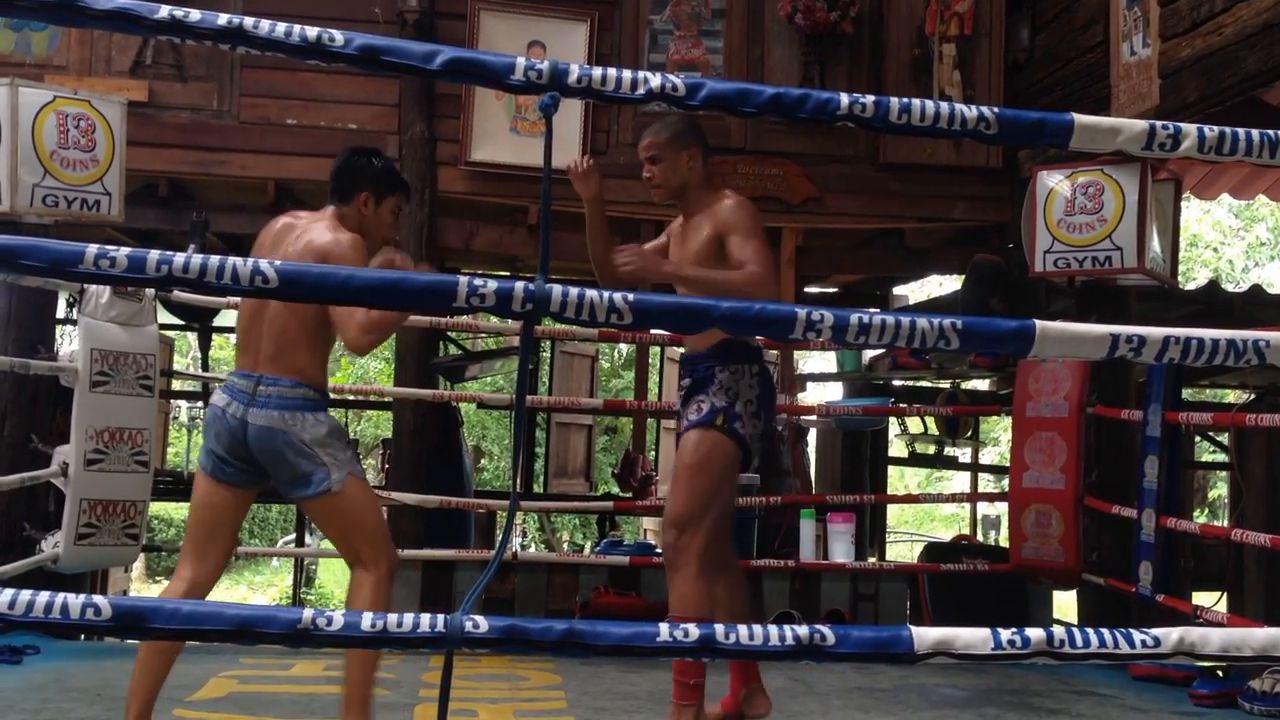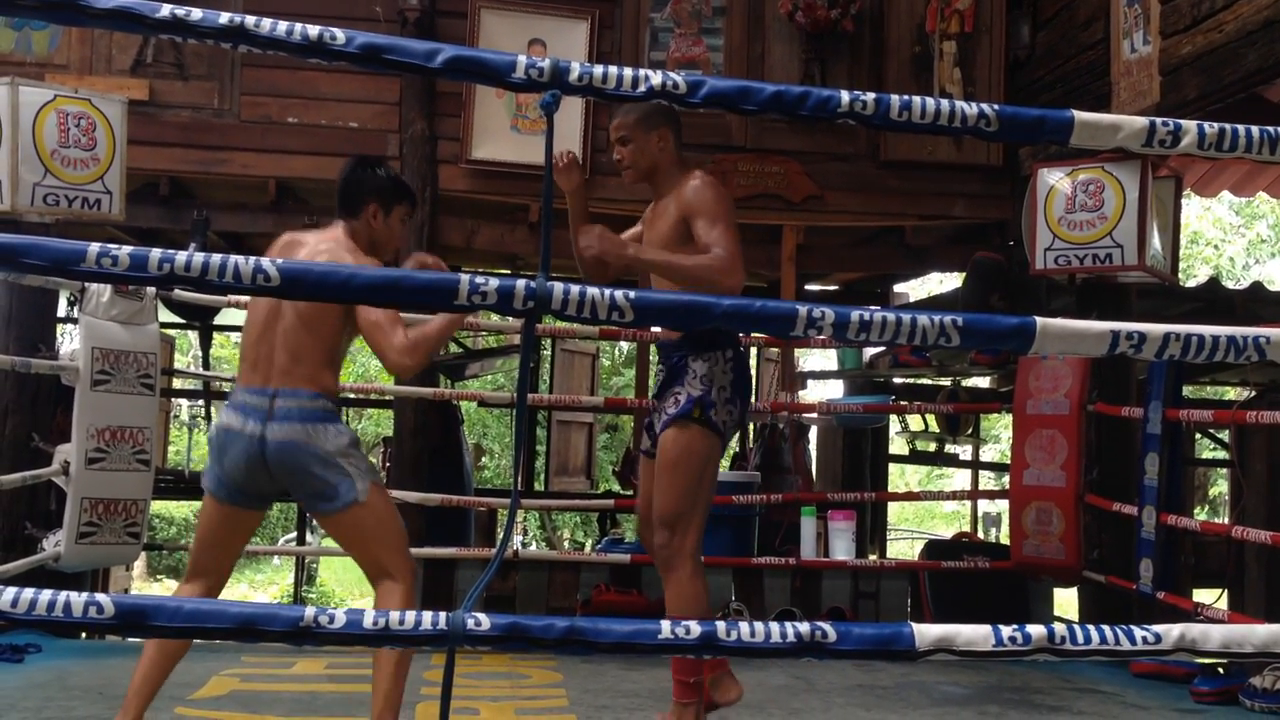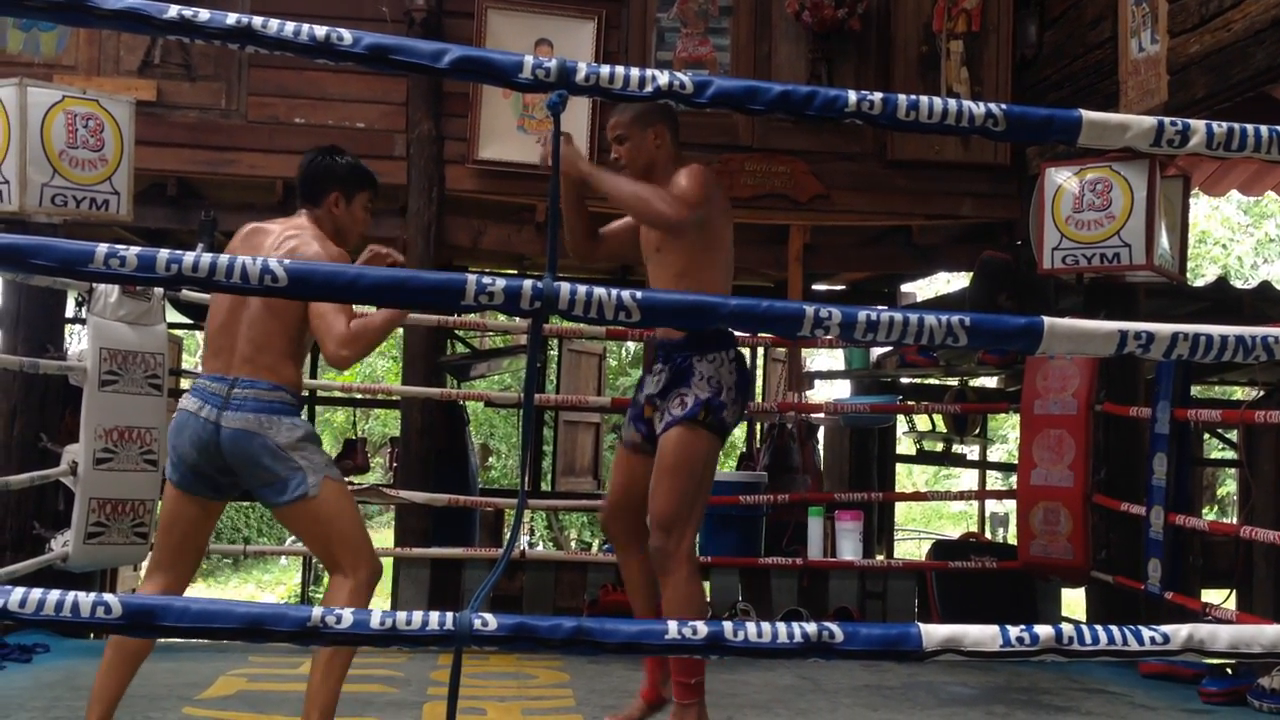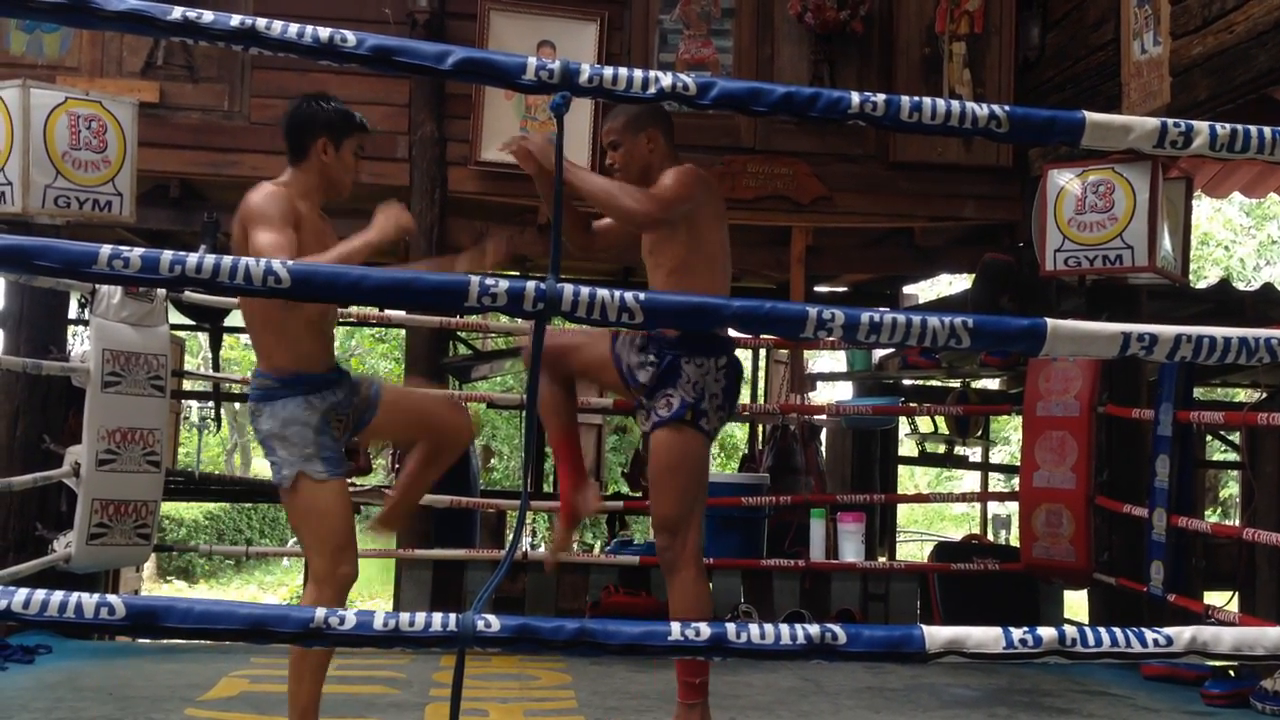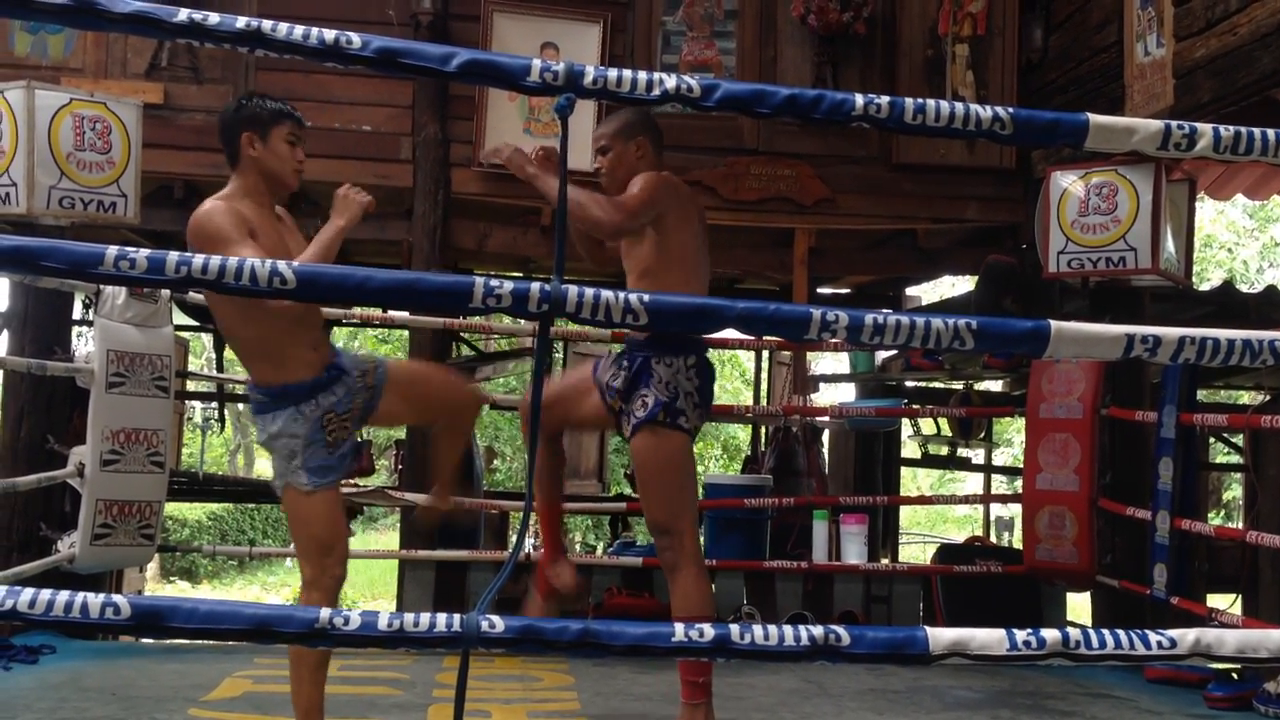
dt=0.4s
person 1, frame 1
left shoulder: (731, 211)
right shoulder: (679, 228)
left elbow: (765, 288)
right elbow: (615, 280)
left wrist: (669, 273)
right wrist: (593, 205)
left hip: (731, 383)
right hip: (702, 387)
left knee: (683, 544)
right knee: (713, 548)
person 1, frame 2
left shoulder: (700, 190)
right shoulder: (656, 211)
left elbow: (729, 276)
right elbow: (597, 273)
left wrist: (632, 254)
right wrist: (576, 198)
left hip: (704, 369)
right hip: (676, 371)
left knee: (673, 543)
right knee: (657, 536)
person 1, frame 3
left shoulder: (695, 182)
right shoulder: (648, 215)
left elbow: (673, 217)
right elbow: (585, 248)
left wrist: (592, 170)
right wrist: (570, 177)
left hip: (704, 369)
right hip: (665, 372)
left knee: (668, 544)
right knee: (620, 522)
person 1, frame 4
left shoulder: (687, 182)
right shoulder: (657, 201)
left elbow: (638, 211)
right elbow: (581, 240)
left wrist: (567, 169)
right wrist: (548, 178)
left hip: (692, 368)
right hip: (655, 358)
left knee: (677, 544)
right knee: (548, 348)
right ankle: (573, 489)
person 1, frame 5
left shoulder: (659, 187)
right shoulder: (656, 208)
left elbow: (608, 220)
right elbow: (598, 250)
left wrist: (537, 174)
right wrist: (553, 180)
left hip: (665, 370)
right hip: (636, 365)
left knee: (674, 544)
right knee: (539, 408)
right ankle: (551, 562)
person 2, frame 1
left shoulder: (280, 227)
right shoulder: (343, 244)
right elbow: (358, 337)
left wrist: (373, 272)
left hip: (233, 404)
right hip: (293, 415)
left knee: (192, 576)
right knee: (375, 563)
person 2, frame 2
left shoulder: (285, 244)
right shoulder: (361, 268)
right elbow: (401, 357)
right wrist: (455, 310)
left hip: (241, 421)
right hip: (308, 427)
left knee: (200, 583)
right knee: (396, 576)
person 2, frame 3
left shoulder: (248, 235)
right shoulder: (324, 252)
right elbow: (339, 347)
left wrist: (361, 269)
right wrist: (404, 302)
left hip: (200, 410)
right hip: (267, 420)
left knee: (164, 580)
right knee: (356, 570)
person 2, frame 4
left shoulder: (310, 210)
right shoulder: (267, 202)
right elbow: (284, 288)
left wrist: (451, 270)
right wrist: (373, 237)
left hip: (334, 387)
right hip: (287, 404)
left knee: (455, 426)
right knee: (333, 573)
left ankle: (394, 514)
person 2, frame 5
left shoulder: (279, 216)
right shoulder: (213, 219)
right elbow: (282, 295)
right wrist: (339, 223)
left hip: (342, 375)
right hip: (293, 410)
left knee: (461, 399)
right knee: (325, 576)
left ankle: (440, 504)
